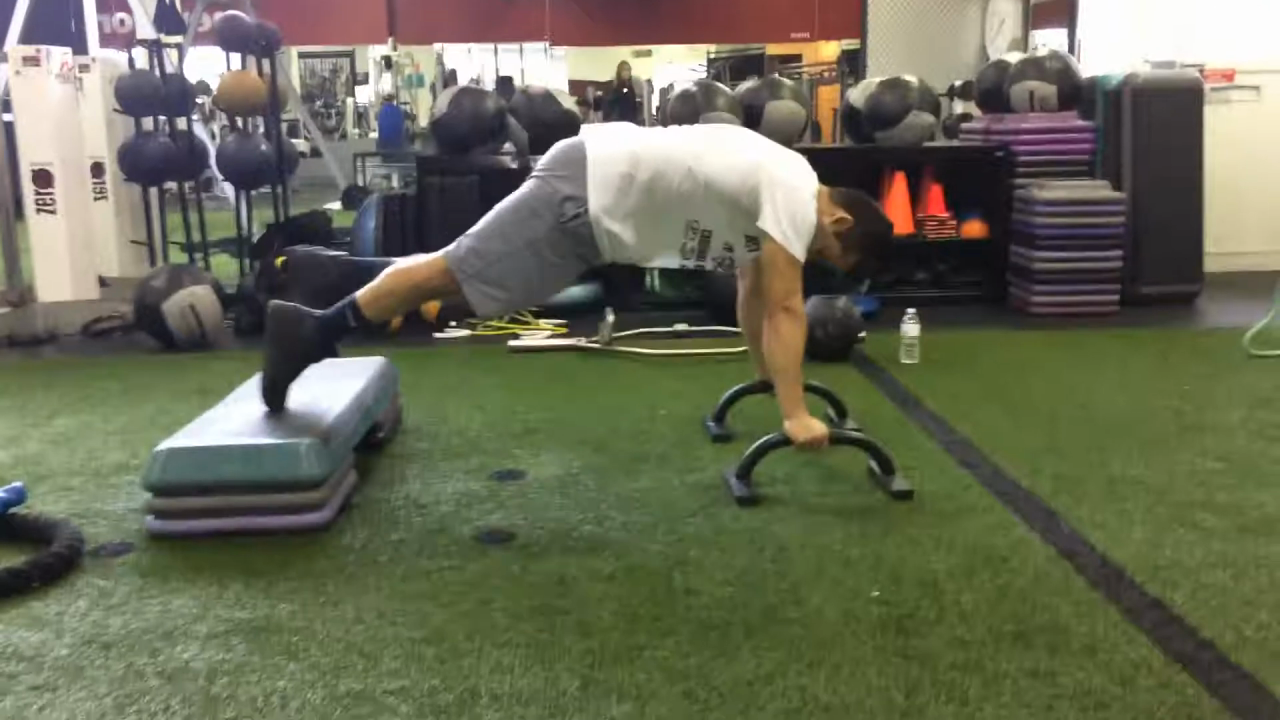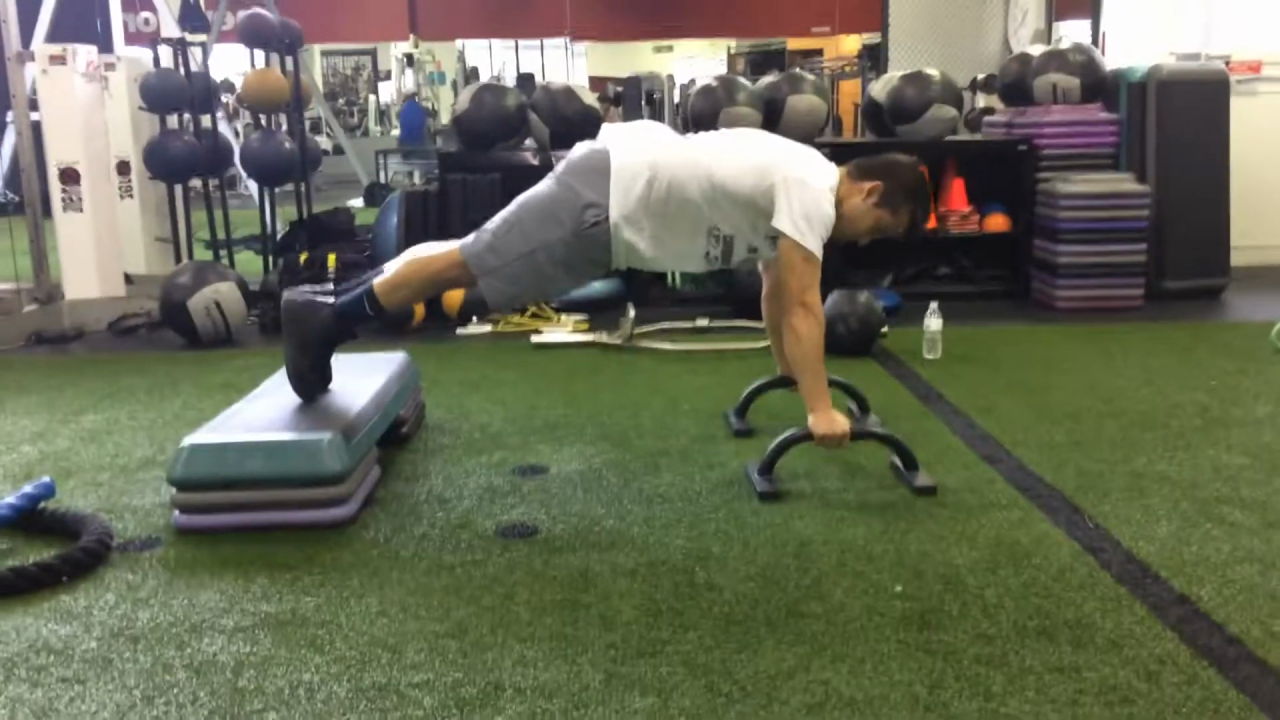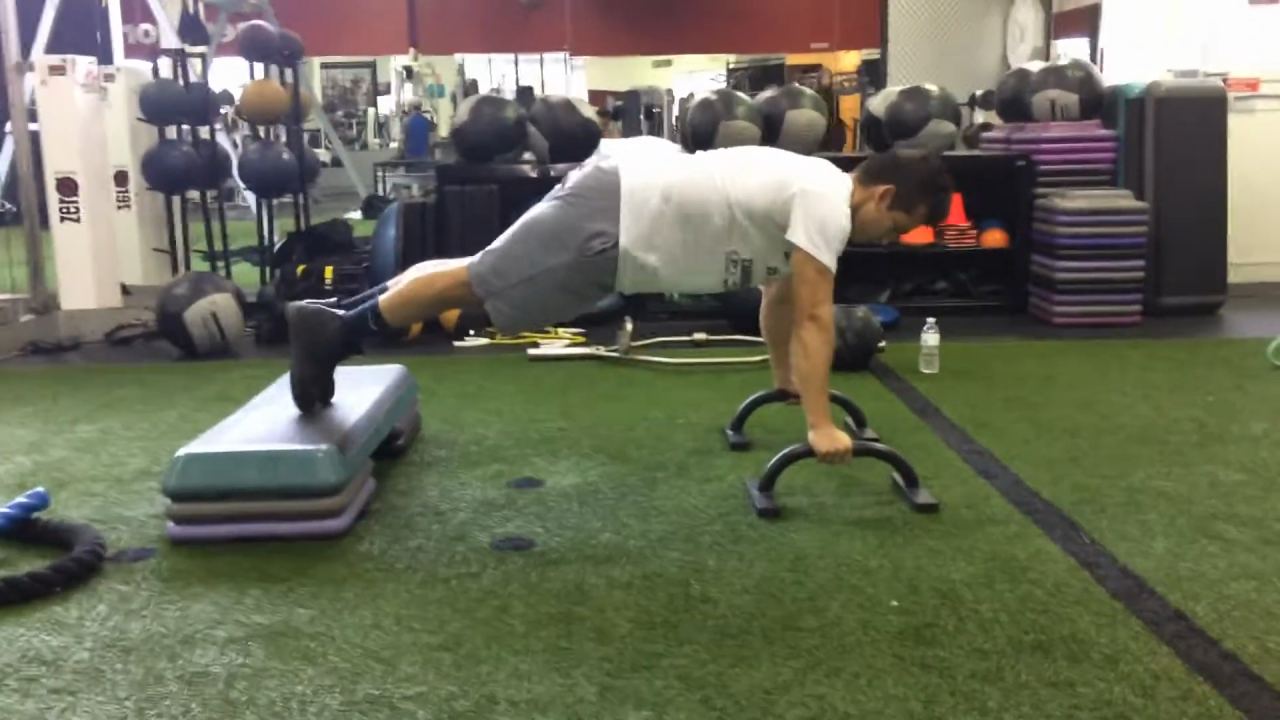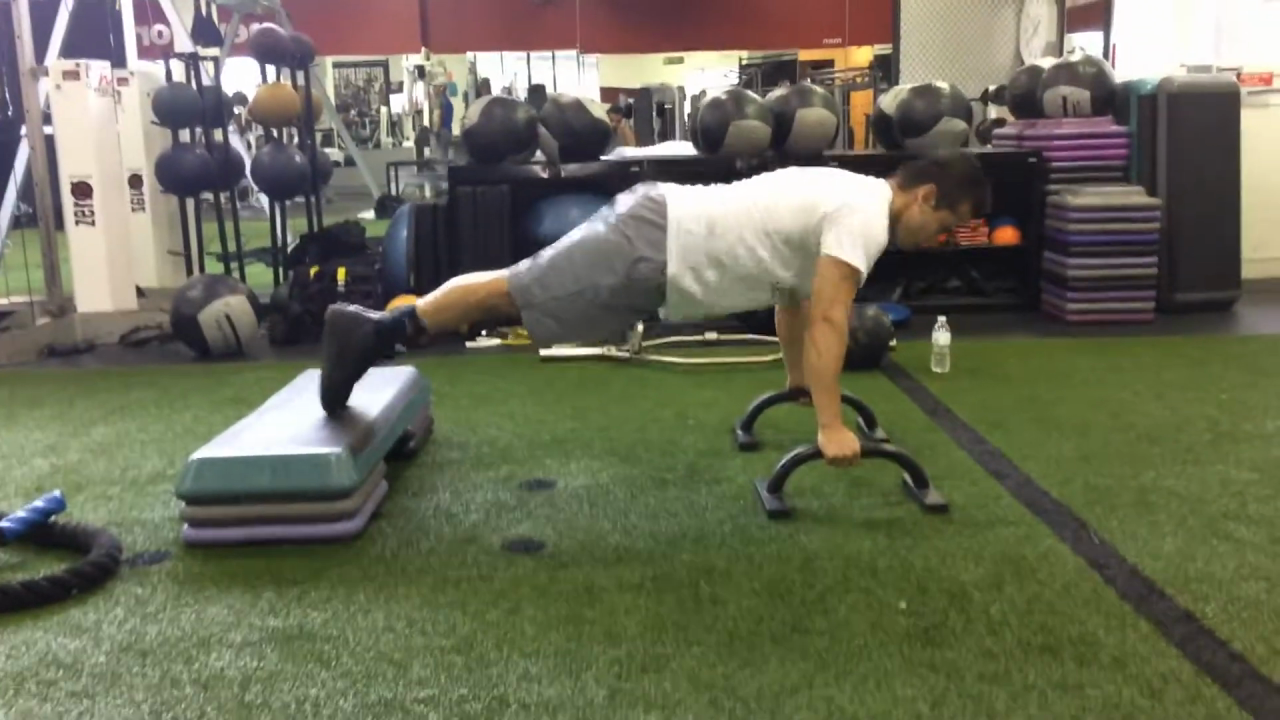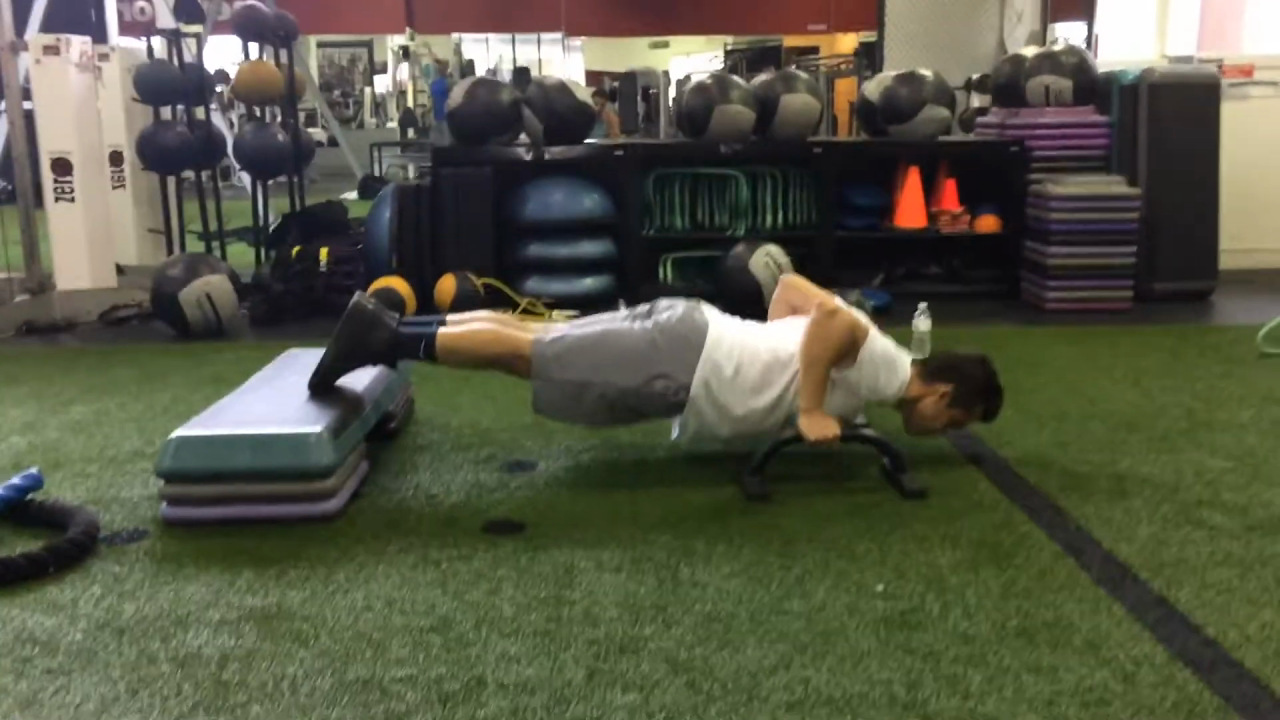
dt=1s
person 1, frame 1
left shoulder: (773, 191)
right shoulder: (796, 199)
left elbow: (754, 291)
right elbow: (785, 309)
left wrist: (767, 374)
right wrist: (795, 414)
left hip: (600, 185)
right hip: (587, 193)
left knee: (464, 265)
right knee: (456, 270)
right ankle: (311, 331)
person 1, frame 2
left shoulder: (799, 184)
right shoulder: (813, 193)
left elbow: (777, 290)
right elbow: (802, 305)
left wrist: (790, 372)
right wrist: (820, 409)
left hip: (614, 189)
right hip: (604, 200)
left knee: (471, 258)
right knee: (468, 266)
left ankle: (333, 304)
right ankle: (329, 319)
person 1, frame 3
left shoulder: (811, 193)
right shoulder: (828, 204)
left elbow: (781, 299)
right elbow: (813, 317)
left wrist: (785, 378)
right wrist: (820, 424)
left hip: (618, 201)
right hip: (608, 223)
left knee: (475, 276)
right knee: (473, 284)
left ankle: (340, 315)
right ankle: (335, 329)
person 1, frame 4
left shoulder: (851, 198)
right shoulder: (866, 214)
left elbow: (796, 297)
right elbow: (828, 320)
left wrist: (797, 379)
right wrist: (831, 426)
left hip: (657, 227)
right hip: (653, 250)
left knee: (511, 289)
right knee: (511, 295)
left ankle: (377, 325)
right ankle: (371, 332)
person 1, frame 5
left shoulder: (874, 354)
right shoulder: (886, 370)
left elbow: (791, 284)
right elbow: (832, 316)
right wrist: (809, 409)
left hip: (686, 331)
right hip: (681, 366)
left knee: (532, 337)
right knee: (527, 356)
left ankle: (389, 325)
right ankle: (383, 337)
